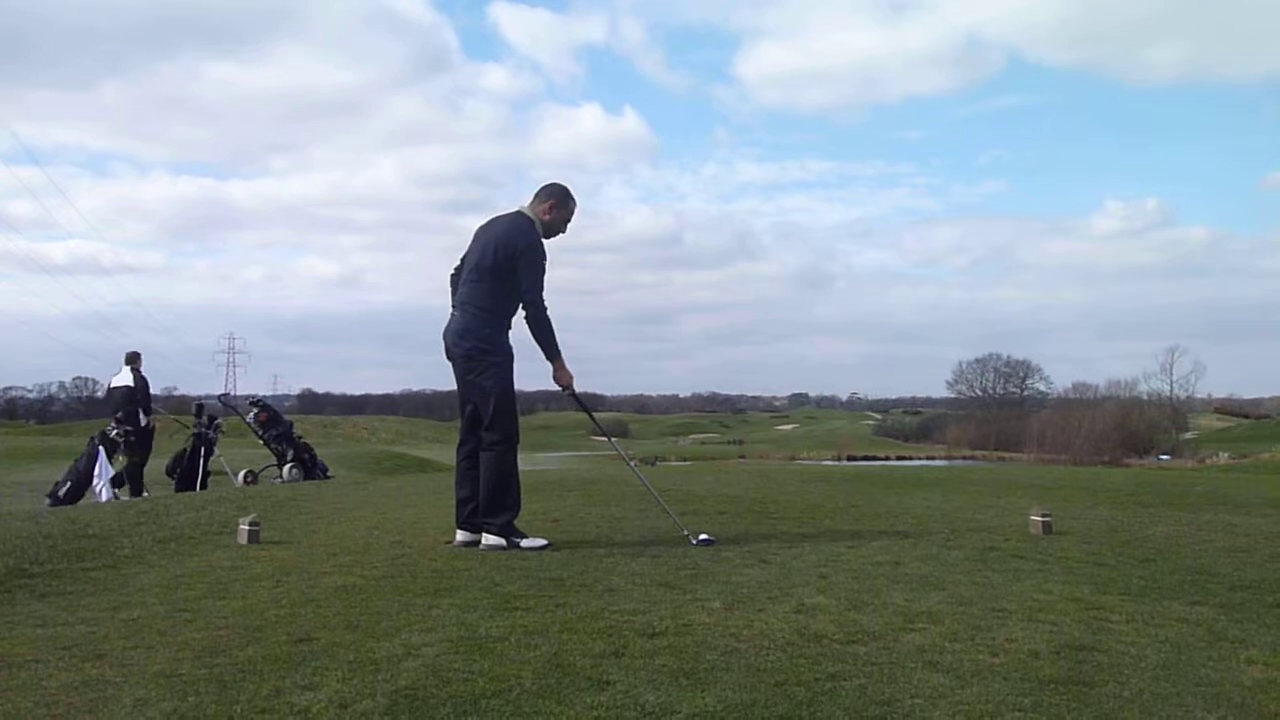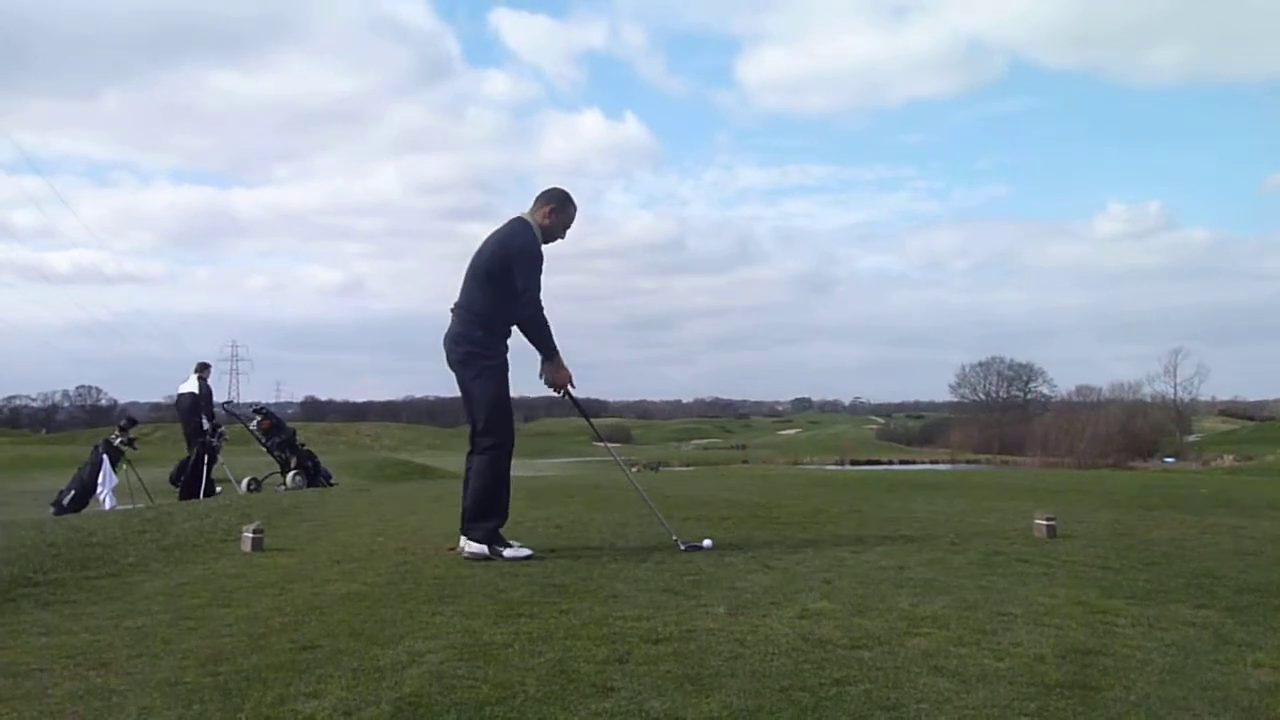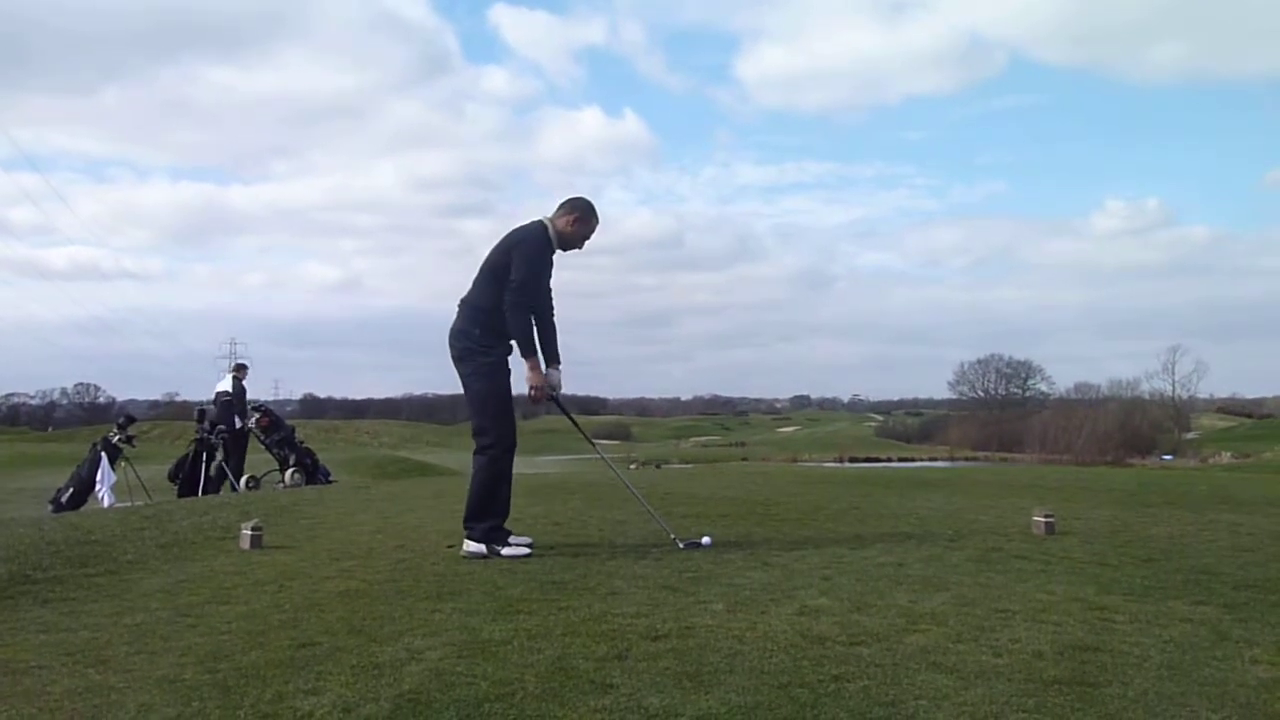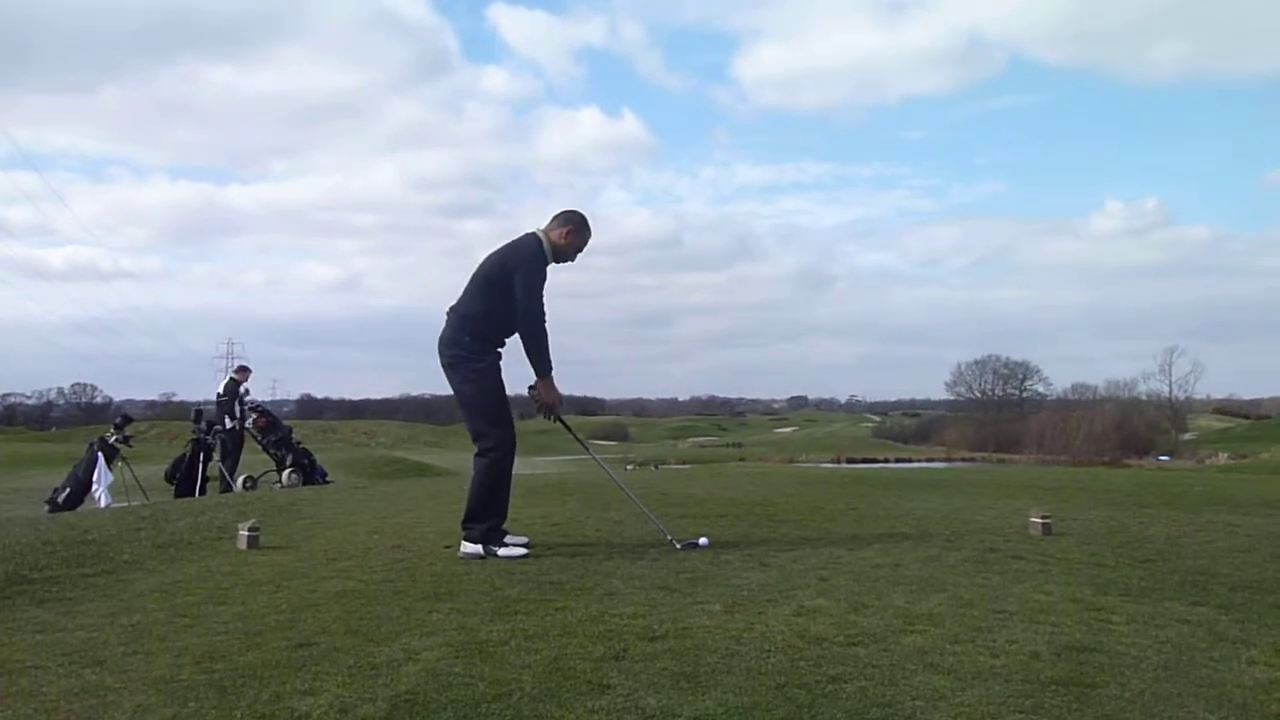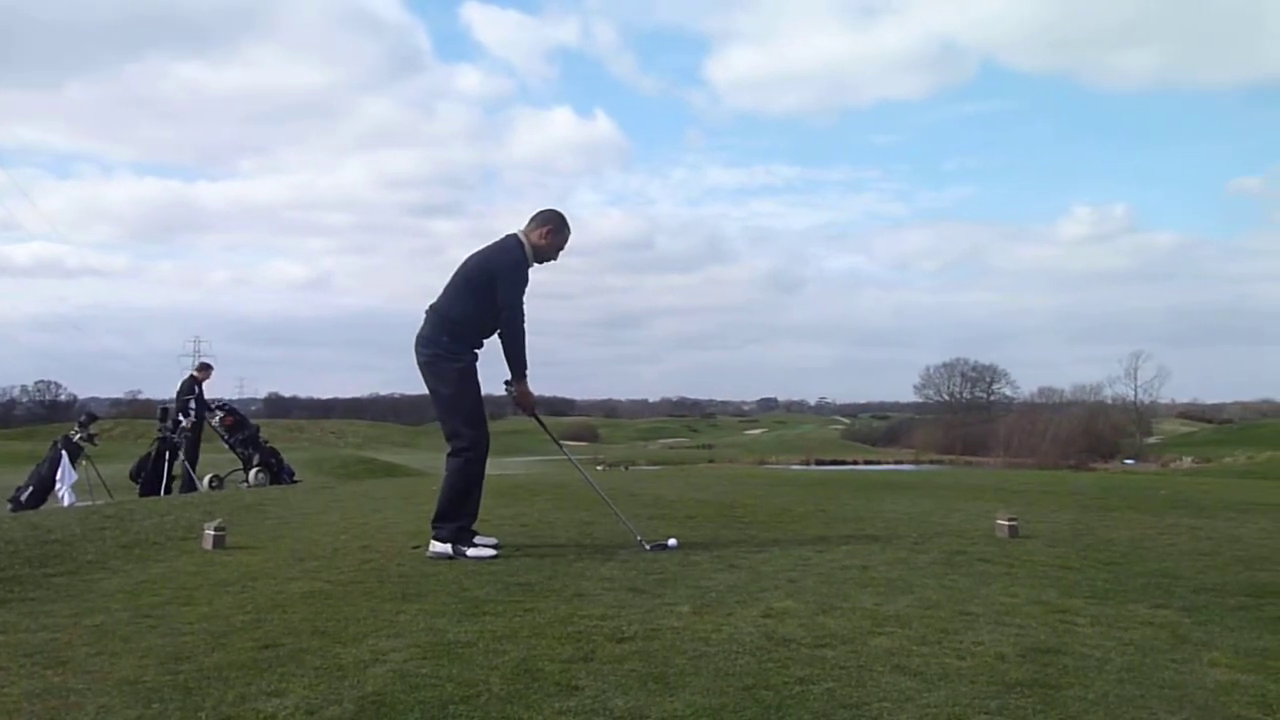
dt=1s
person 1, frame 1
left shoulder: (495, 225)
right shoulder: (528, 240)
left elbow: (457, 275)
right elbow: (534, 308)
right wrist: (557, 363)
left hip: (461, 336)
right hip: (484, 341)
left knee: (474, 432)
right knee: (500, 434)
left ankle: (470, 524)
right ankle: (498, 527)
person 1, frame 2
left shoulder: (511, 236)
right shoulder: (524, 243)
left elbow: (520, 307)
right elbow: (530, 308)
left wrist: (547, 356)
right wrist: (554, 361)
left hip: (469, 342)
right hip: (478, 346)
left knee: (486, 438)
right knee: (496, 439)
left ankle: (474, 530)
right ankle: (482, 536)
person 1, frame 3
left shoulder: (539, 246)
right shoulder: (533, 241)
left elbow: (542, 311)
right elbow: (516, 304)
left wrist: (552, 367)
right wrist: (532, 365)
left hip: (484, 343)
right hip: (477, 343)
left knee: (503, 438)
right knee: (495, 438)
left ankle: (491, 528)
right ankle: (479, 535)
person 1, frame 4
left shoulder: (527, 254)
right shoulder: (529, 256)
left elbow: (531, 321)
right elbow: (529, 323)
left wrist: (543, 379)
right wrist: (546, 382)
left hip: (471, 349)
right hip: (467, 350)
left knee: (501, 440)
right knee: (495, 441)
left ankle: (488, 529)
right ankle: (477, 536)
person 1, frame 5
left shoulder: (506, 254)
right shoulder: (511, 259)
left elbow: (508, 321)
right elbow: (510, 324)
left wrist: (518, 380)
right wrist: (520, 382)
left hip: (446, 348)
right hip: (445, 350)
left knee: (474, 441)
right knee: (468, 442)
left ankle: (458, 529)
right ankle: (446, 536)
